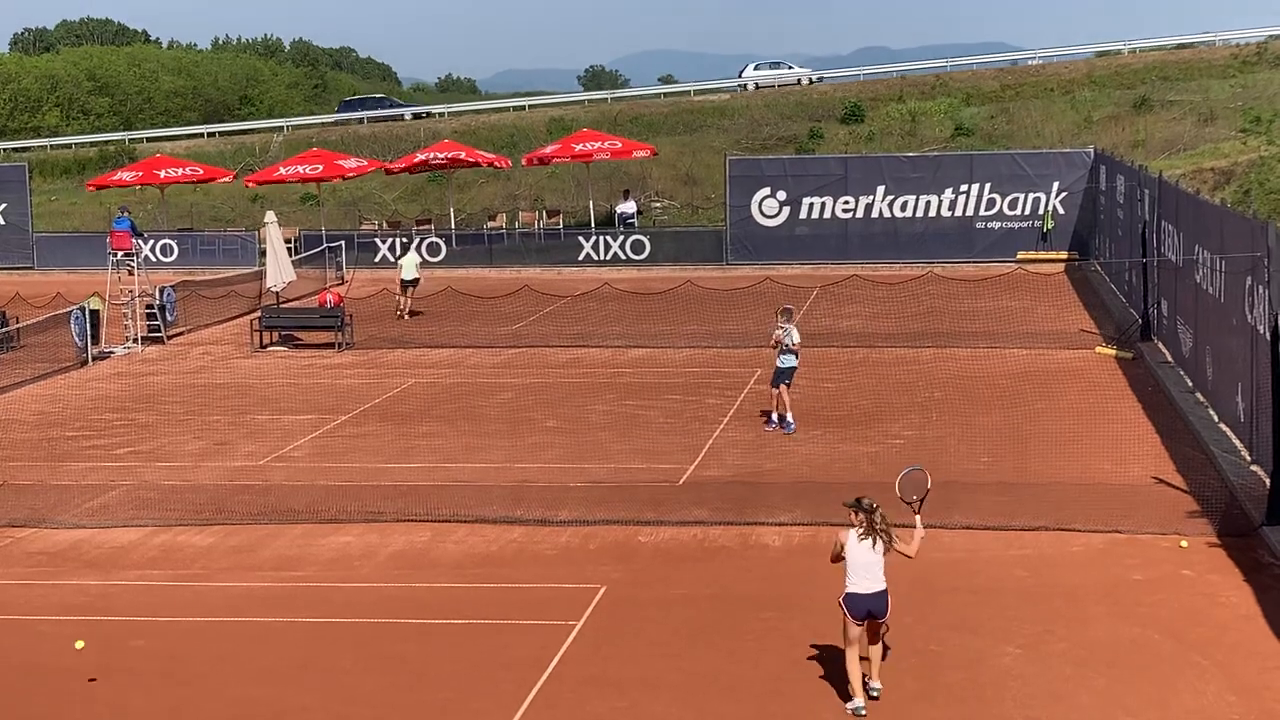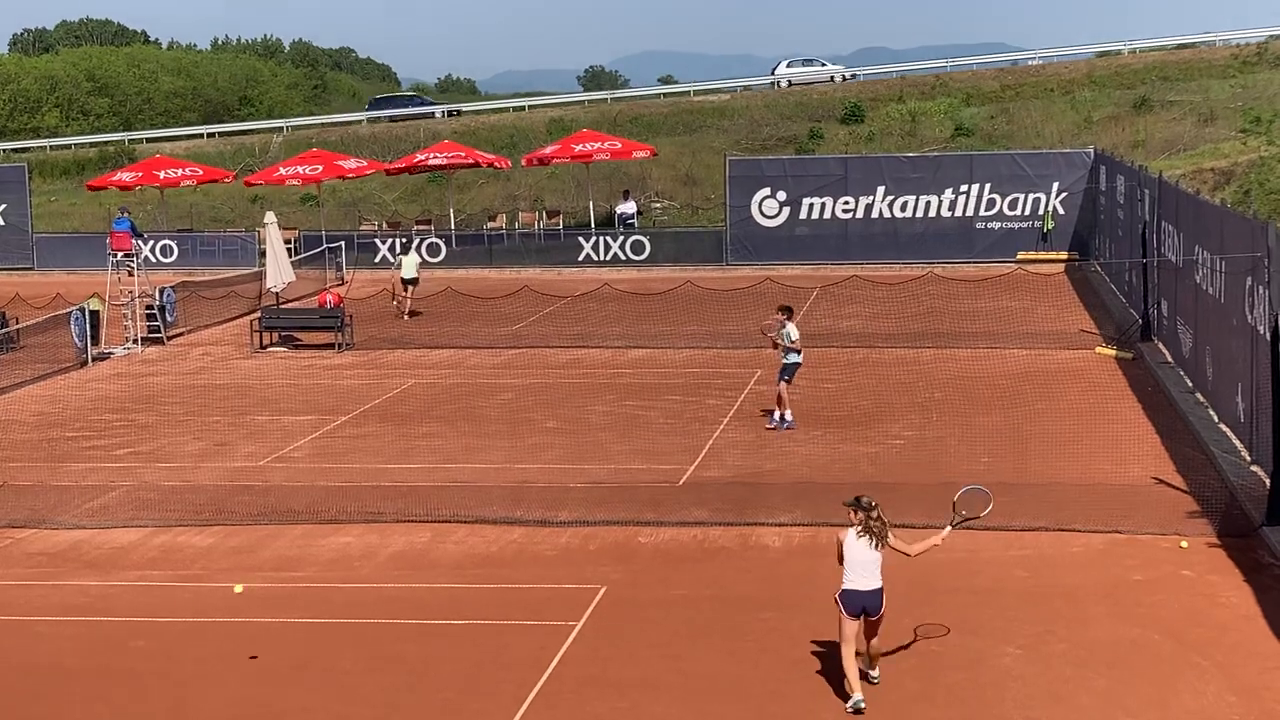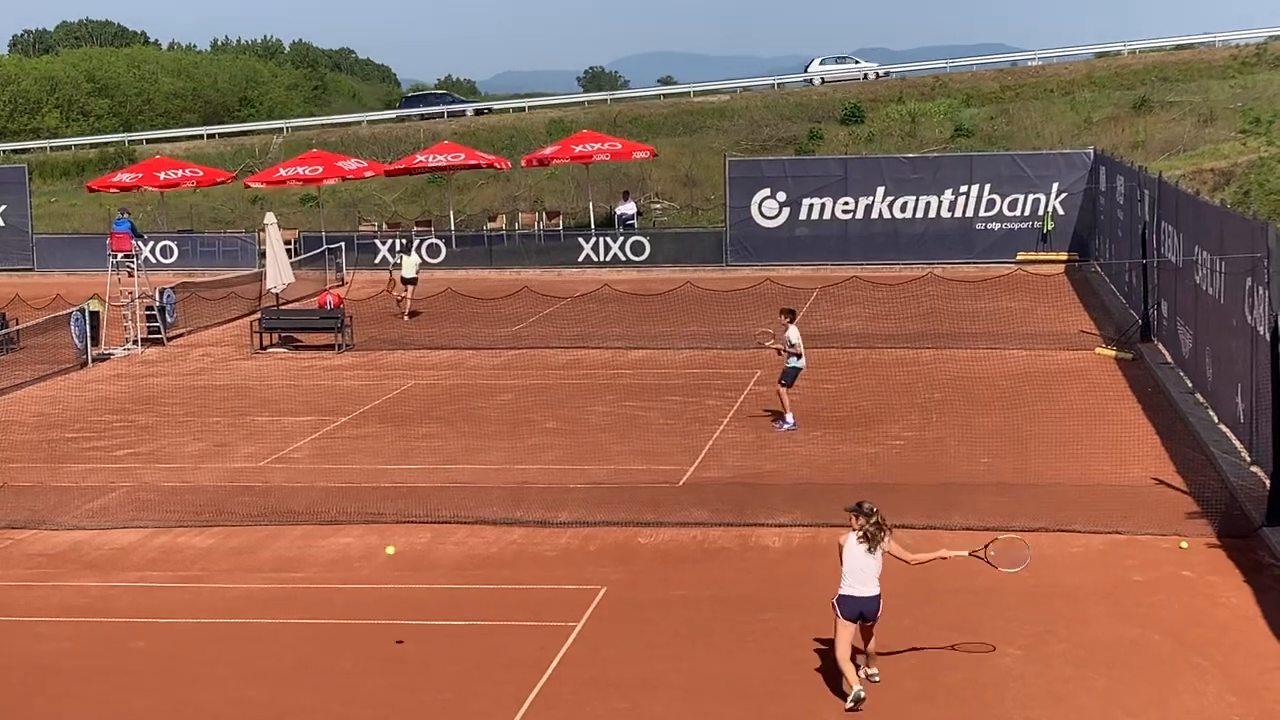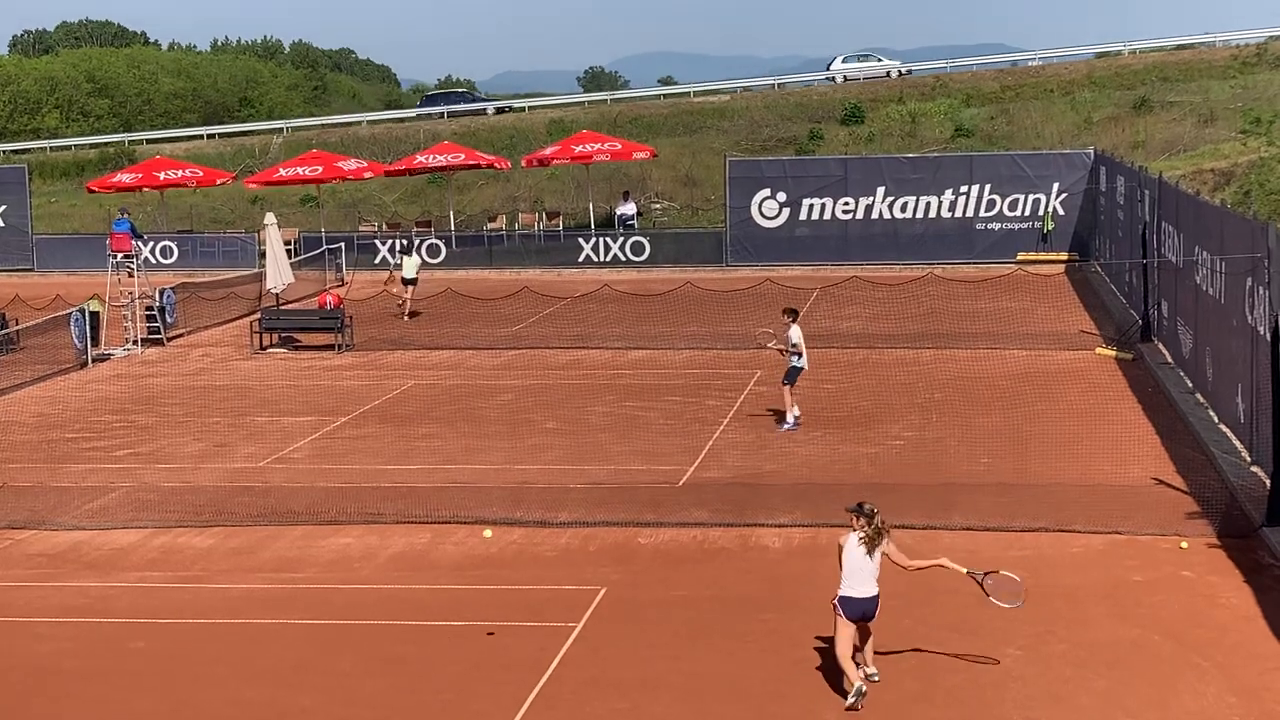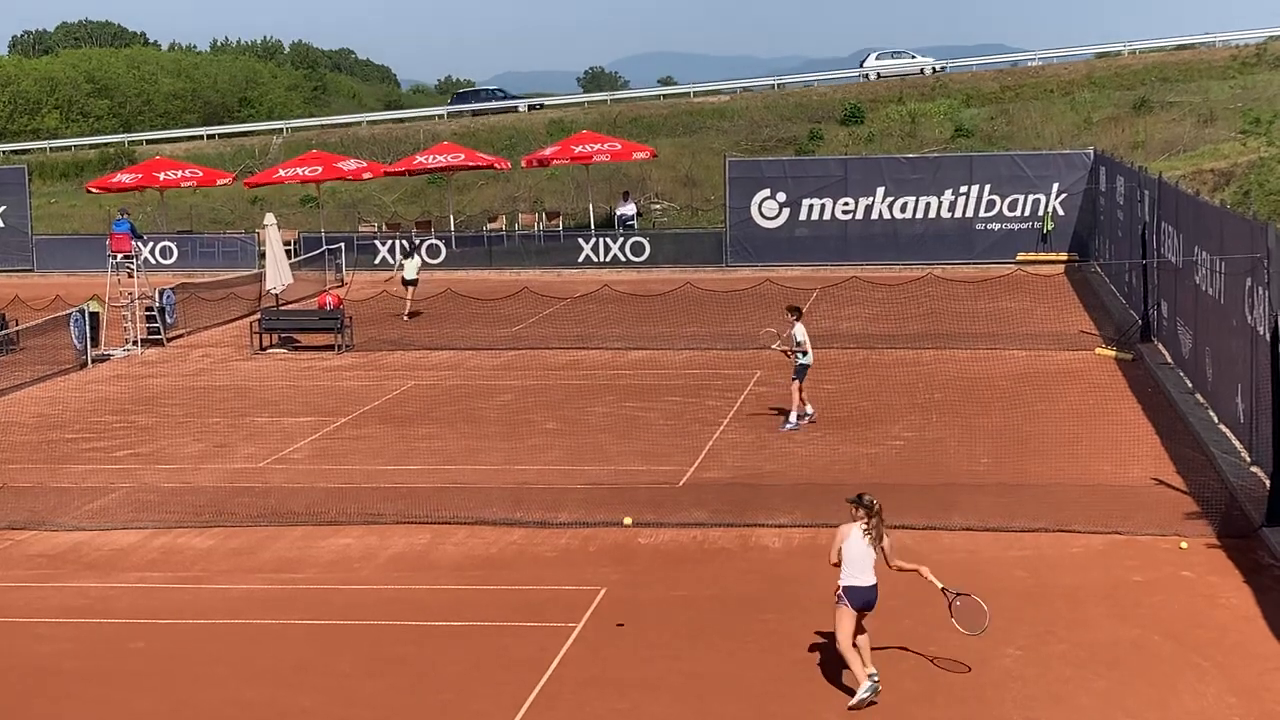
dt=0.1s
person 1, frame 1
left shoulder: (844, 536)
right shoulder: (883, 535)
left elbow: (833, 559)
right elbow: (912, 552)
right wrist: (918, 533)
left hip: (854, 600)
right hip: (880, 598)
left knee: (852, 651)
right knee: (875, 640)
left ankle: (858, 701)
right ankle: (875, 683)
person 1, frame 2
left shoulder: (843, 535)
right shoulder: (882, 534)
right elbow: (911, 551)
right wrist: (937, 538)
left hip: (849, 597)
right hip: (874, 596)
left knee: (847, 650)
right knee: (871, 634)
left ankle: (857, 695)
right ankle: (872, 671)
person 1, frame 3
left shoulder: (844, 540)
right shoulder: (883, 540)
right elbow: (912, 558)
right wrist: (943, 554)
left hip: (847, 601)
right hip: (872, 601)
left knee: (842, 655)
right knee: (867, 632)
left ankle: (856, 689)
right ankle: (871, 669)
person 1, frame 4
left shoulder: (844, 540)
right shoulder: (883, 543)
right elbow: (909, 565)
right wrist: (941, 562)
left hip: (847, 601)
right hip: (871, 601)
left knee: (843, 654)
right knee: (864, 631)
left ankle: (857, 684)
right ankle: (870, 669)
person 1, frame 5
left shoulder: (844, 530)
right shoulder: (880, 534)
left elbow: (833, 561)
right elbow: (894, 564)
right wrist: (918, 568)
left hip: (849, 592)
right hip: (868, 592)
left knee: (843, 645)
right knee: (858, 629)
left ankle: (864, 684)
right ankle: (869, 670)
